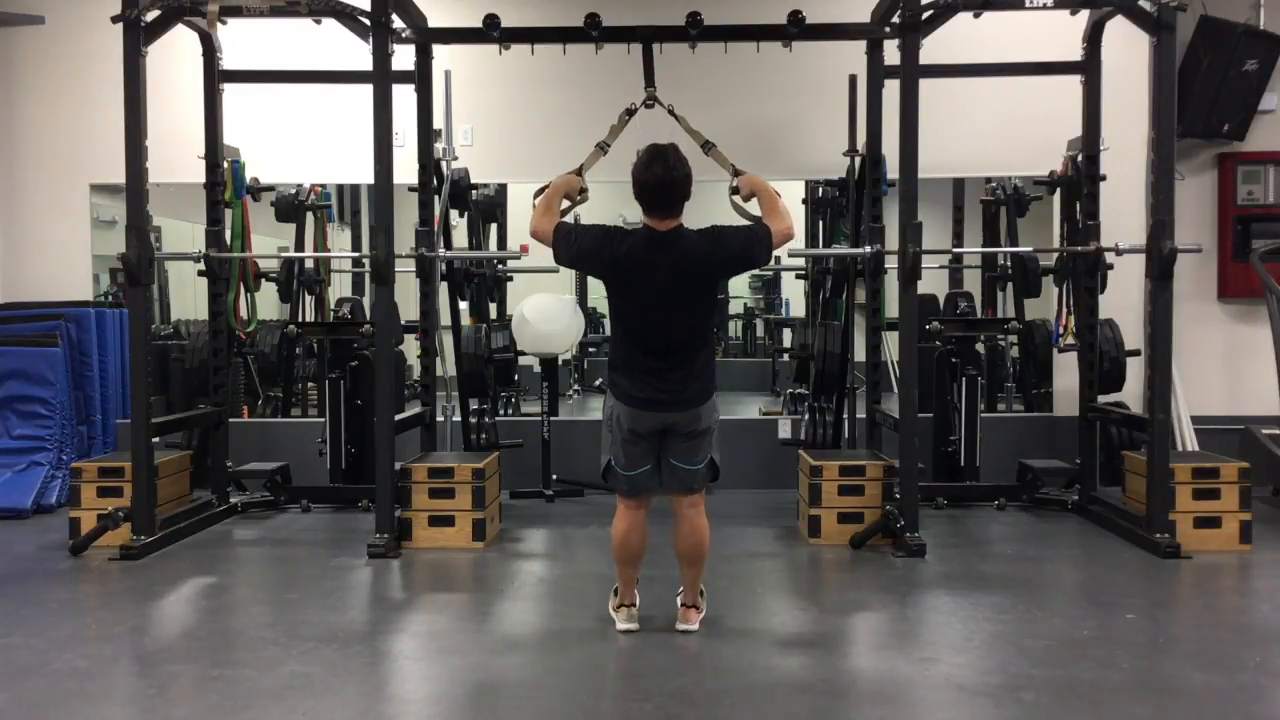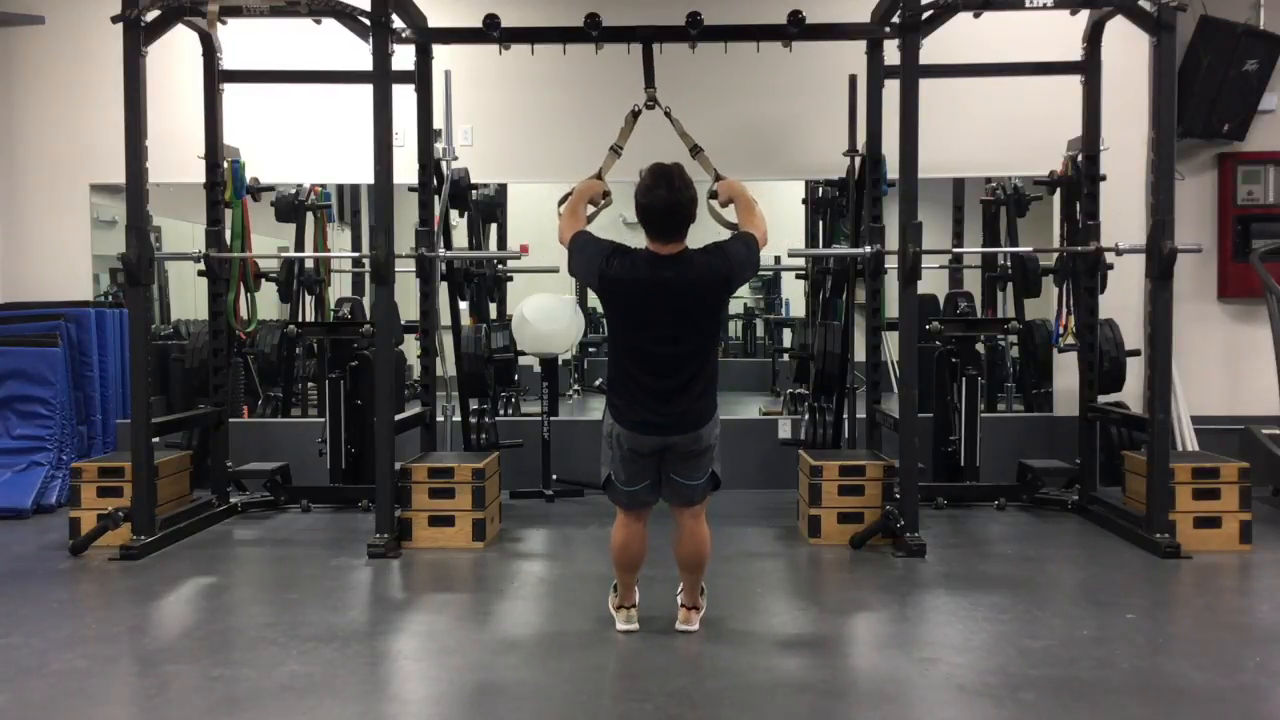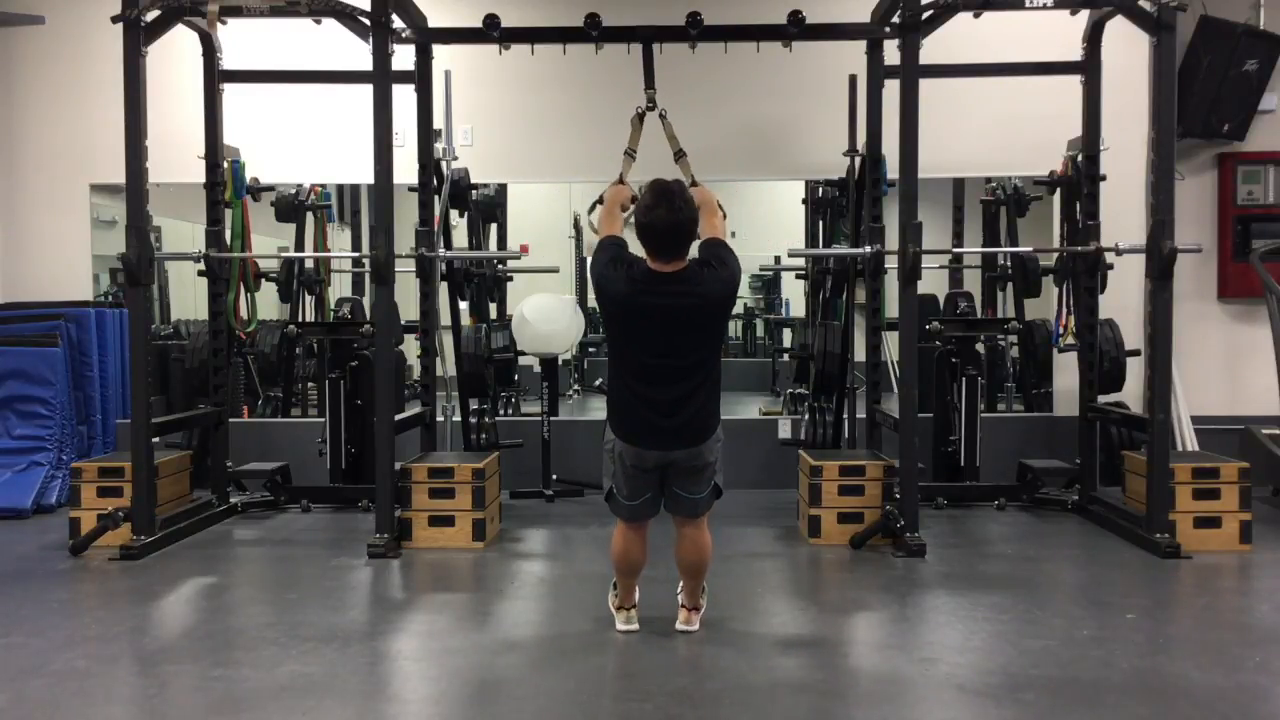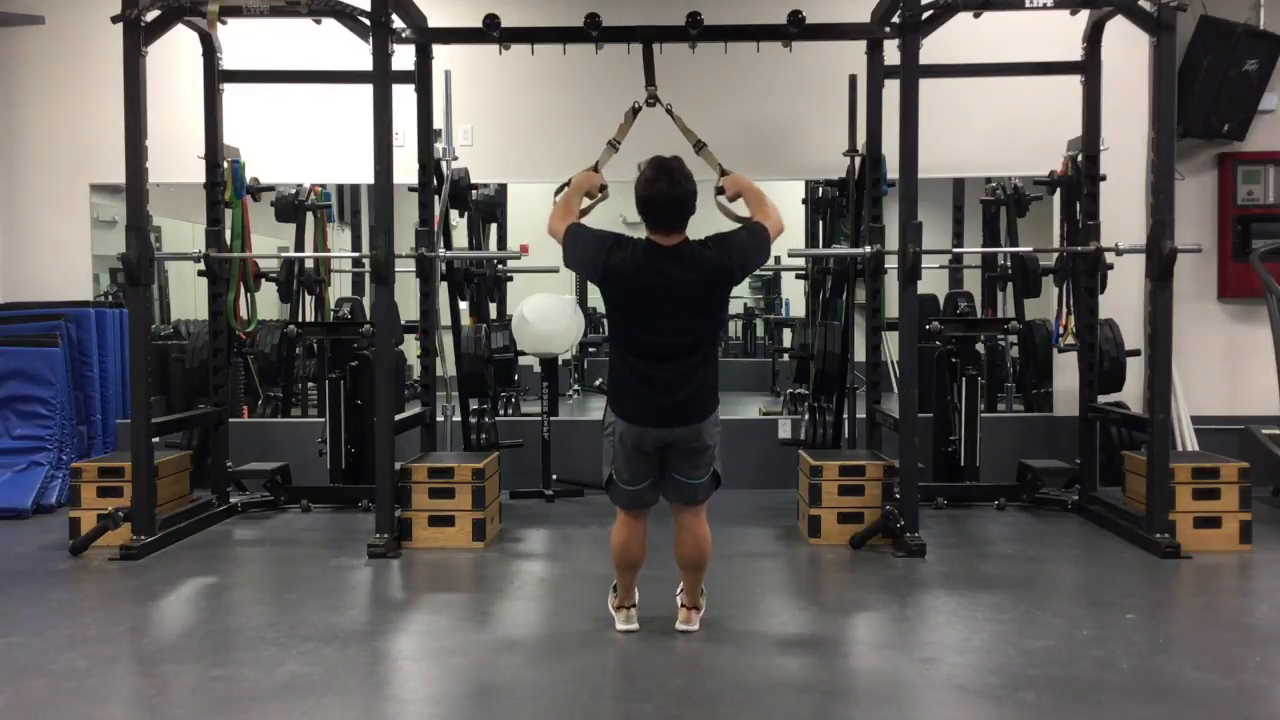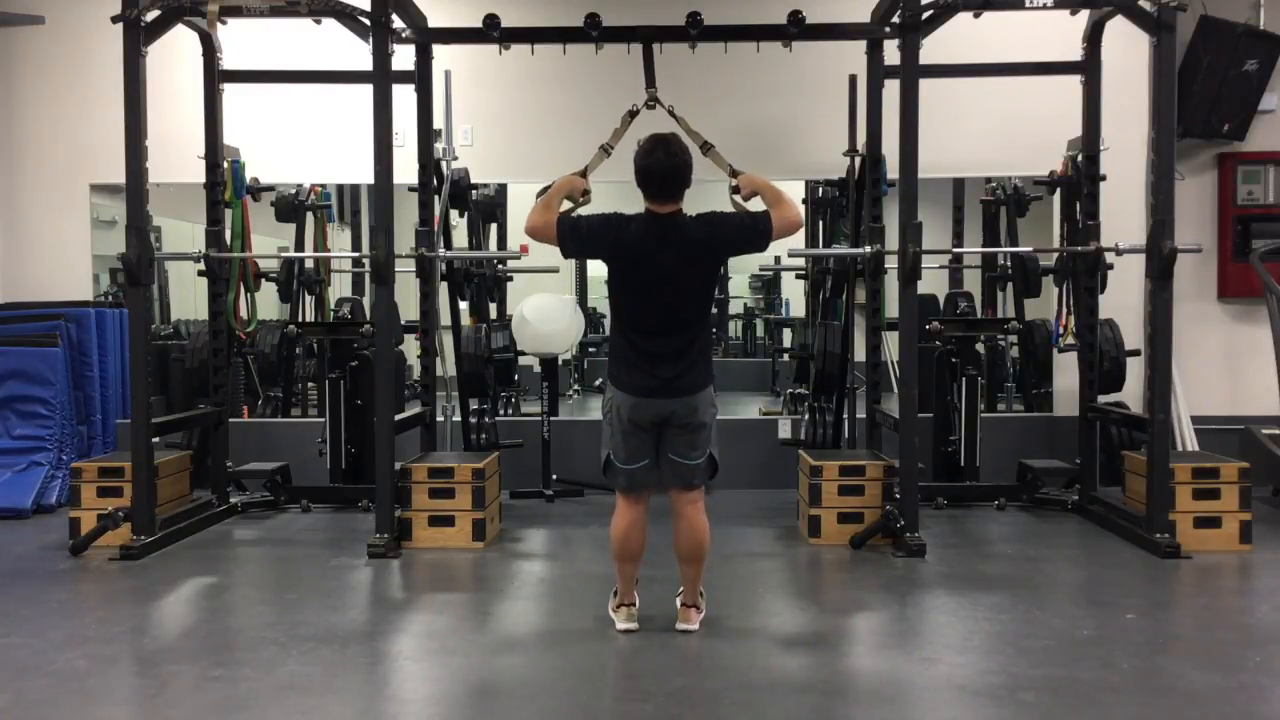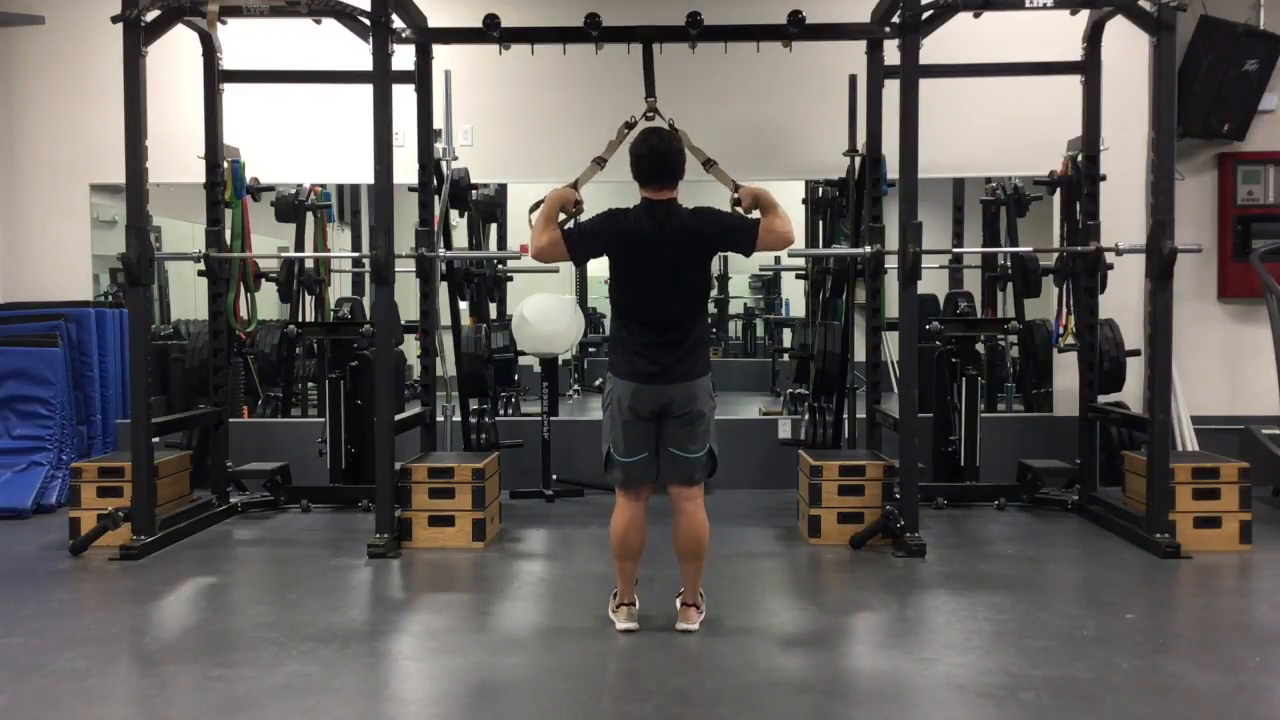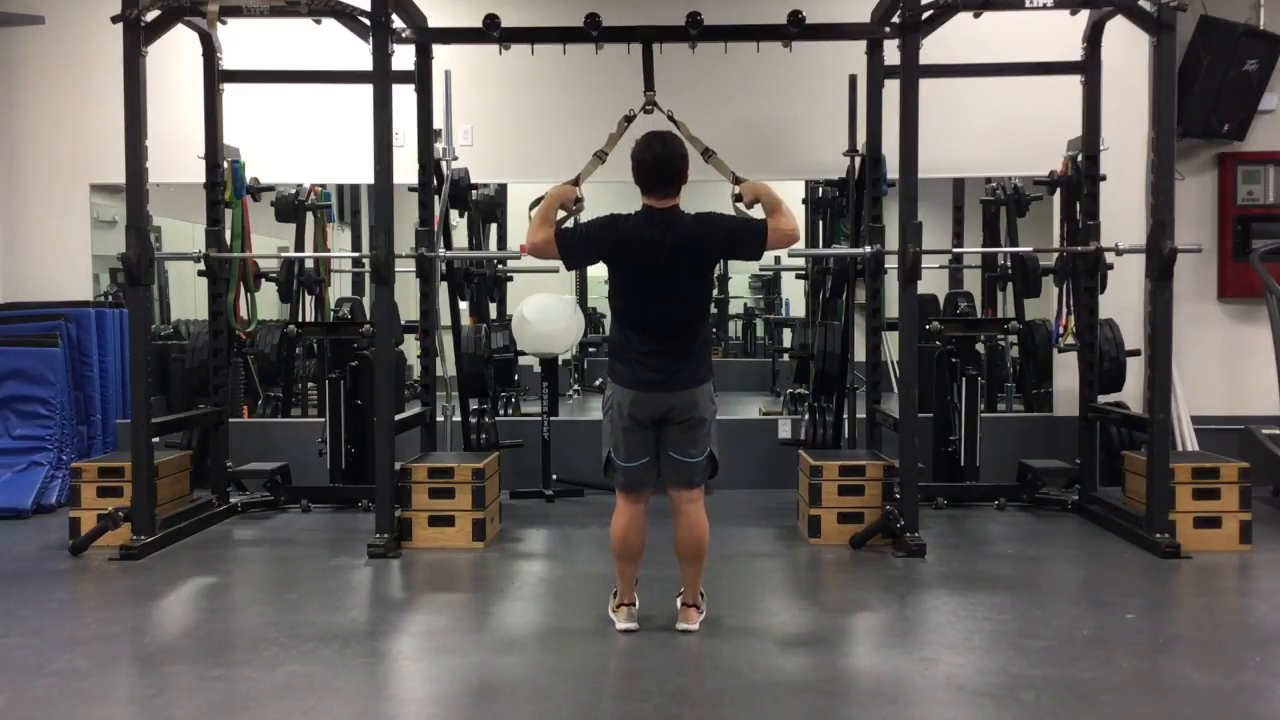
dt=0.4s
person 1, frame 1
left shoulder: (612, 249)
right shoulder: (713, 249)
left elbow: (541, 225)
right elbow: (782, 227)
left wrist: (561, 186)
right wrist: (760, 187)
left hip: (631, 400)
right hip: (693, 401)
left knee: (631, 504)
right knee: (690, 504)
left ankle: (626, 602)
right ankle: (691, 604)
person 1, frame 2
left shoulder: (612, 270)
right shoulder: (718, 270)
left elbow: (569, 229)
right elbow: (756, 229)
left wrist: (585, 192)
right wrist: (737, 193)
left hip: (630, 420)
right hip: (694, 420)
left knee: (631, 514)
right knee: (691, 514)
left ankle: (625, 604)
right ankle: (691, 605)
person 1, frame 3
left shoulder: (614, 283)
right shoulder: (718, 284)
left elbow: (609, 225)
right elbow: (714, 224)
left wrist: (615, 197)
right wrist: (704, 198)
left hip: (631, 434)
right hip: (697, 435)
left knee: (631, 524)
right knee: (692, 523)
left ankle: (625, 604)
right ankle: (690, 606)
person 1, frame 4
left shoulder: (613, 260)
right shoulder: (720, 261)
left elbow: (560, 225)
right elbow: (771, 223)
left wrist: (580, 186)
right wrist: (744, 187)
left hip: (631, 417)
right hip: (695, 416)
left knee: (631, 514)
right knee: (691, 514)
left ankle: (624, 604)
right ankle: (691, 606)
person 1, frame 5
left shoulder: (616, 234)
right shoulder: (712, 234)
left elbow: (537, 223)
right elbow: (790, 218)
left wrist: (563, 186)
right wrist: (759, 184)
left hip: (630, 391)
right hip: (690, 392)
left knee: (630, 500)
right knee: (689, 500)
left ankle: (625, 603)
right ankle: (691, 604)
person 1, frame 6
left shoulder: (615, 225)
right shoulder: (704, 224)
left elbow: (541, 247)
right elbow: (783, 235)
left wrist: (555, 202)
right wrist: (760, 197)
left hip: (630, 381)
right hip: (689, 382)
left knee: (630, 495)
right knee: (689, 495)
left ankle: (625, 602)
right ankle: (691, 603)
person 1, frame 7
left shoulder: (614, 232)
right shoulder: (708, 231)
left elbow: (537, 243)
right elbow: (788, 231)
left wrist: (554, 199)
right wrist: (764, 192)
left hip: (630, 387)
right hip: (690, 387)
left knee: (630, 498)
right knee: (689, 498)
left ankle: (625, 603)
right ankle: (691, 604)
